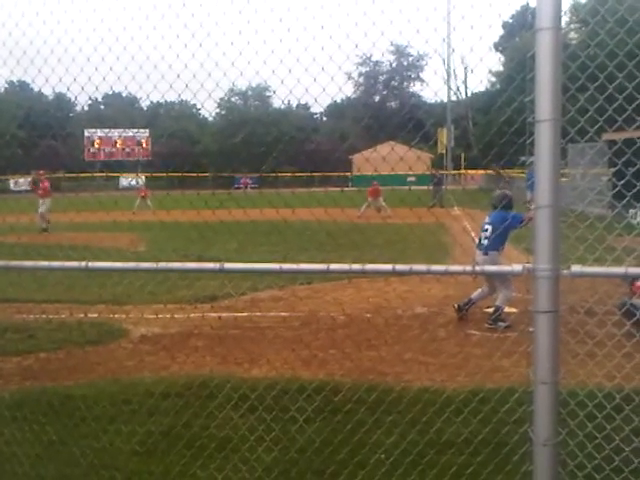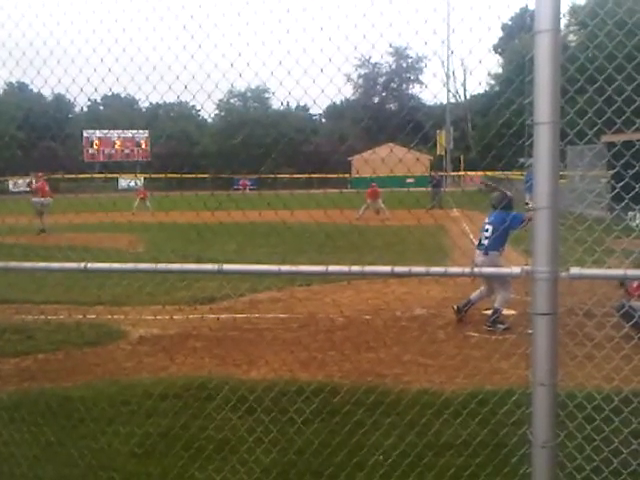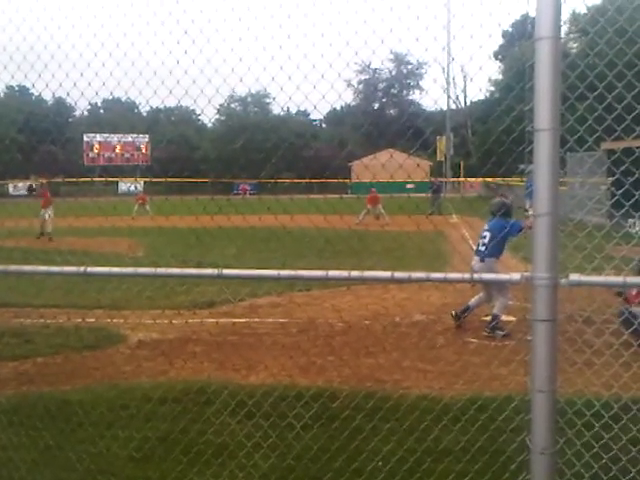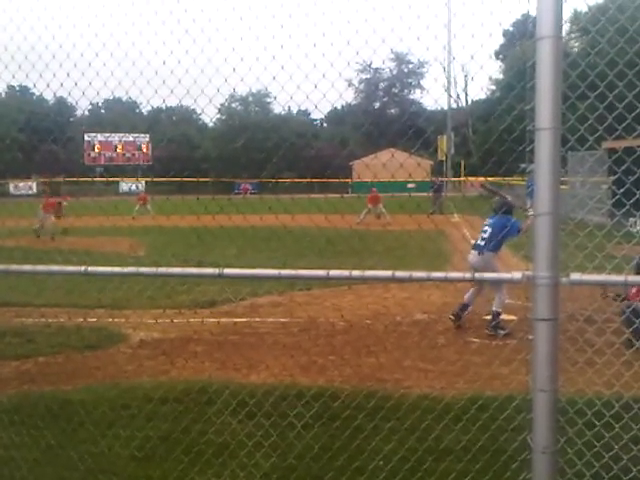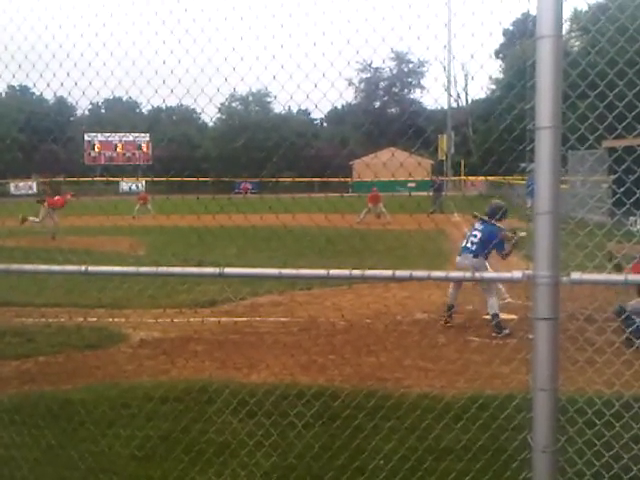
dt=0.4s
person 1, frame 1
left shoulder: (492, 215)
right shoulder: (505, 216)
left elbow: (518, 221)
right elbow: (528, 217)
left hip: (480, 255)
right hip: (490, 257)
left knee: (491, 286)
right knee: (506, 286)
left ankle: (462, 307)
right ankle: (494, 319)
person 1, frame 2
left shoulder: (493, 215)
right shoulder: (506, 216)
left elbow: (518, 221)
right elbow: (528, 218)
left hip: (480, 256)
right hip: (490, 257)
left knee: (489, 287)
right knee: (504, 287)
left ankle: (461, 308)
right ankle: (493, 321)
person 1, frame 3
left shoulder: (491, 222)
right shoulder: (504, 223)
left elbow: (517, 227)
right elbow: (526, 226)
left wrist: (526, 222)
left hip: (477, 262)
right hip: (487, 264)
left knee: (488, 294)
right knee: (503, 293)
left ankle: (460, 314)
right ankle: (492, 327)
person 1, frame 4
left shoulder: (491, 218)
right shoulder: (506, 220)
left elbow: (512, 228)
right elbow: (523, 228)
right wrist: (531, 216)
left hip: (473, 256)
right hip: (485, 257)
left knee: (478, 287)
right knee: (500, 290)
left ankle: (458, 314)
right ankle: (493, 325)
person 1, frame 5
left shoulder: (479, 222)
right shoulder: (495, 230)
right elbow: (503, 256)
left wrist: (510, 237)
right wrist: (514, 242)
left hip: (461, 258)
right hip: (476, 261)
left knee: (455, 286)
right knee: (491, 293)
left ankle: (448, 315)
right ankle: (497, 325)
